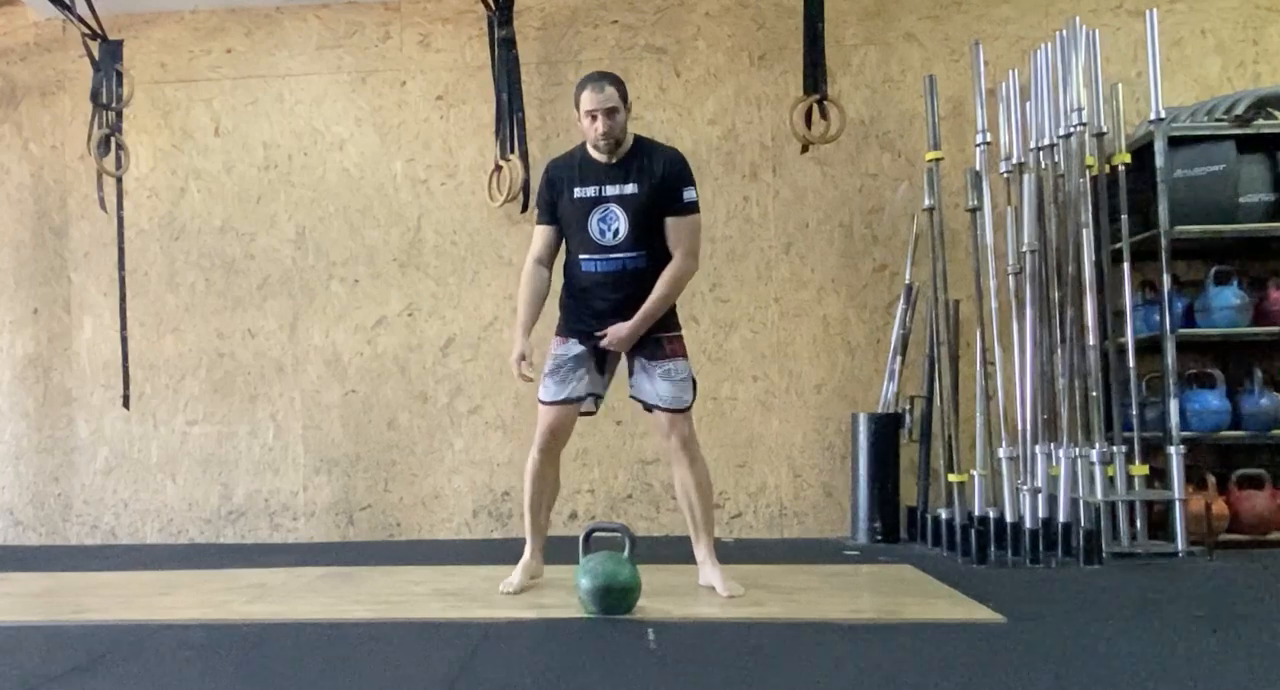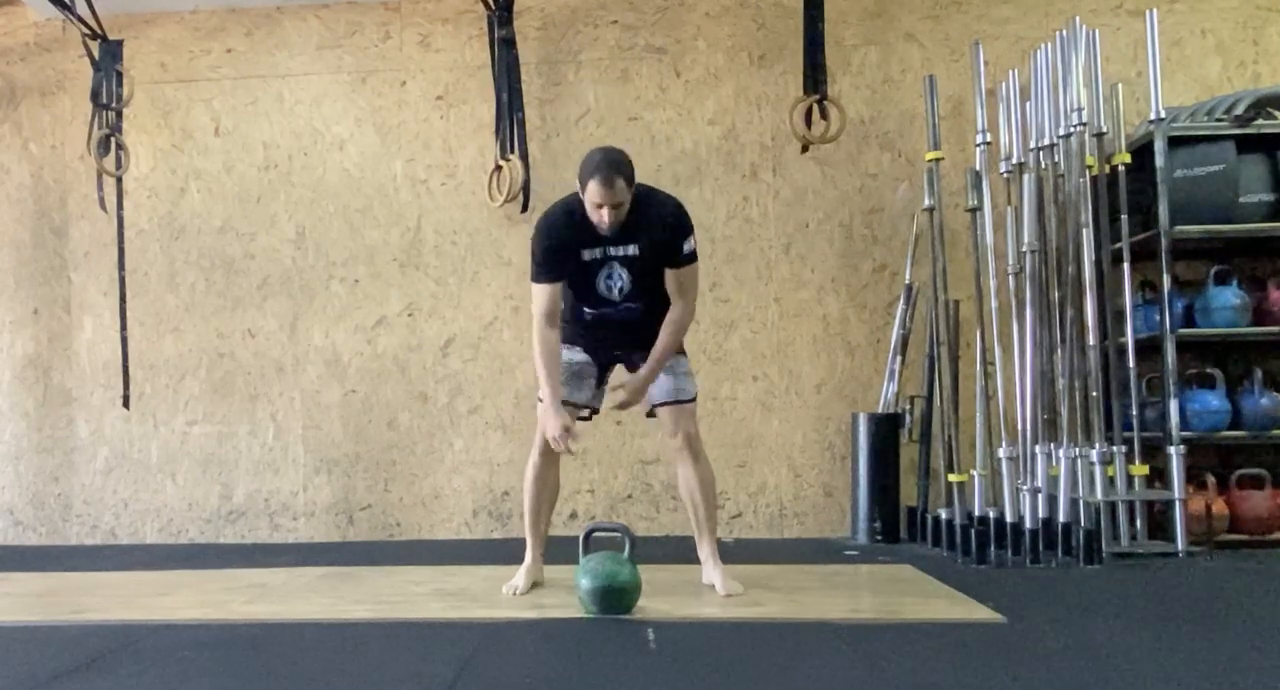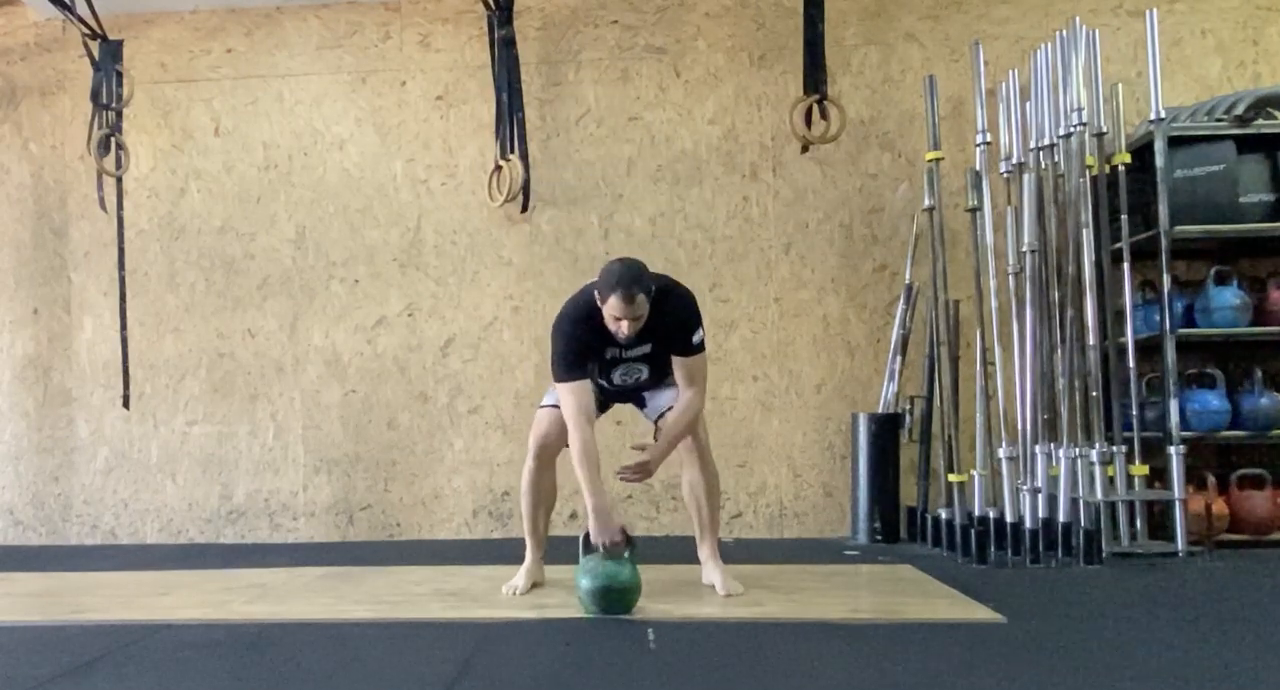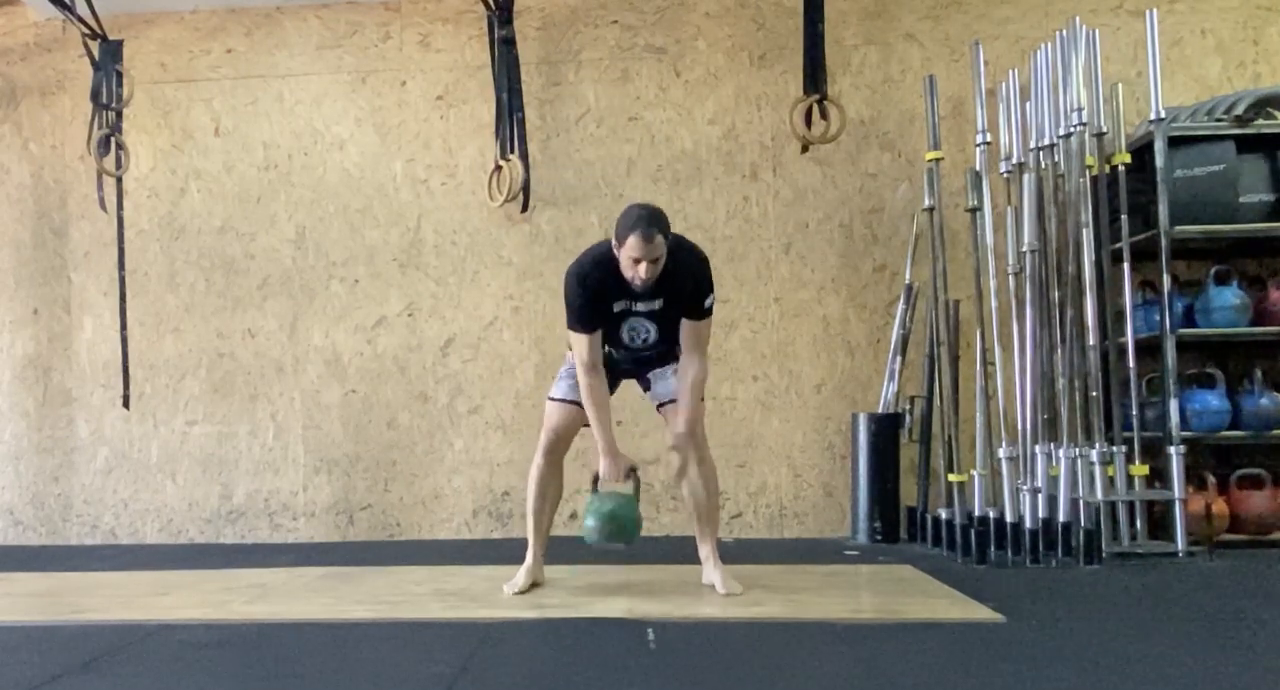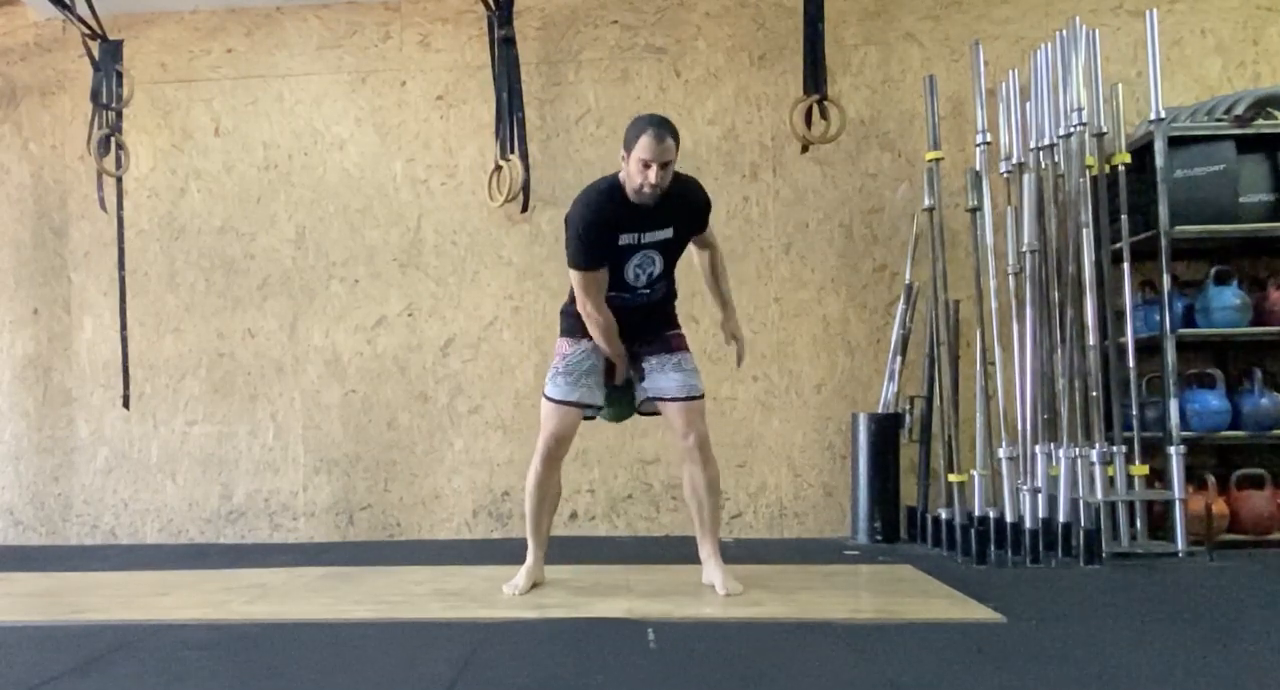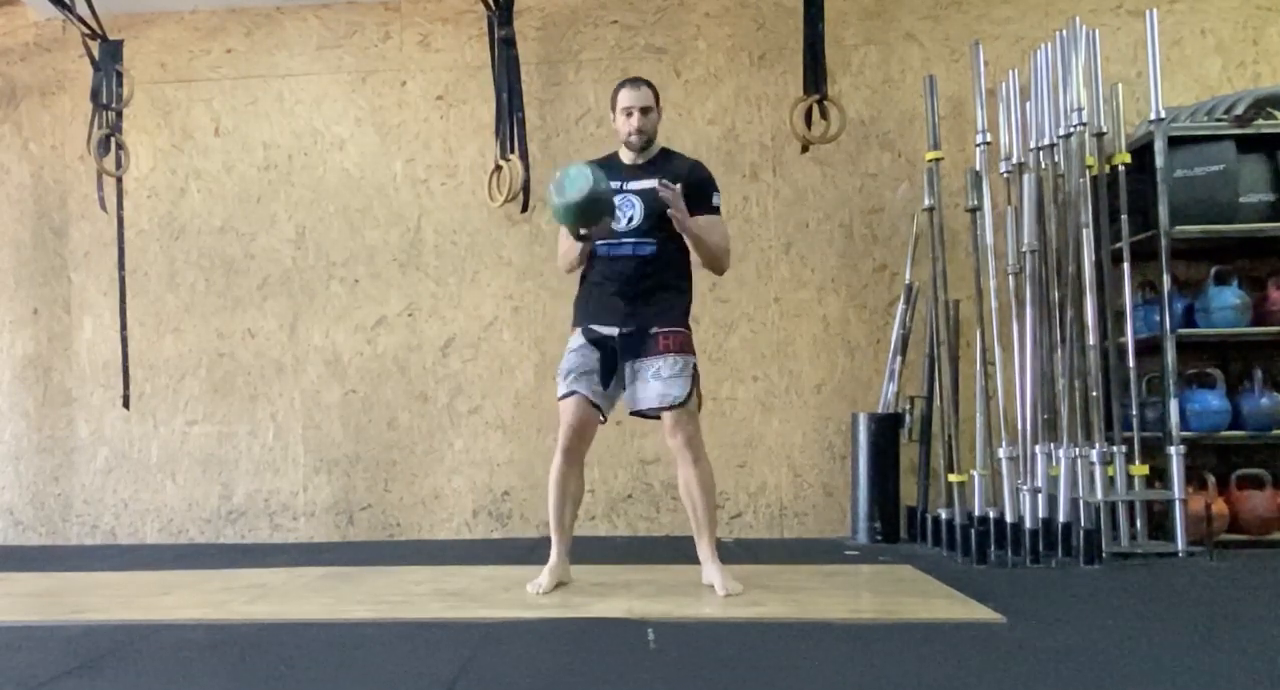
dt=0.5s
person 1, frame 1
left shoulder: (667, 166)
right shoulder: (559, 174)
left elbow: (685, 257)
right elbow: (539, 261)
left wrist: (636, 325)
right wrist: (521, 333)
left hip: (651, 327)
right hip: (578, 329)
left knee: (680, 438)
right knee: (548, 436)
left ankle: (708, 561)
right ankle: (532, 557)
person 1, frame 2
left shoulder: (667, 215)
right shoulder: (554, 226)
left elbow: (683, 303)
right elbow: (545, 320)
left wrist: (645, 374)
right wrist: (553, 407)
left hip: (653, 338)
right hip: (582, 338)
left knee: (685, 437)
right knee: (546, 438)
left ankle: (711, 561)
right ankle: (532, 561)
person 1, frame 3
left shoulder: (677, 304)
right shoulder: (573, 321)
left elbow: (693, 391)
right elbow: (578, 424)
left wrist: (659, 452)
right wrist: (597, 508)
left hip: (658, 375)
right hip: (592, 378)
left knee: (696, 440)
right knee: (541, 445)
left ankle: (711, 562)
right ankle: (532, 562)
person 1, frame 4
left shoulder: (691, 264)
right shoulder: (586, 273)
left elbow: (693, 354)
right elbow: (589, 368)
left wrist: (684, 426)
right wrist: (607, 452)
left hip: (663, 355)
right hip: (601, 356)
left knee: (694, 441)
right knee: (551, 442)
left ankle: (711, 562)
right ankle: (533, 562)
person 1, frame 5
left shoulder: (690, 196)
right shoulder: (592, 208)
left elbow: (708, 247)
right elbow: (590, 304)
left wrist: (728, 312)
right wrist: (619, 362)
left hip: (658, 330)
right hip: (590, 332)
left knee: (695, 439)
right knee: (551, 445)
left ankle: (712, 563)
right ankle: (533, 563)
person 1, frame 6
left shoulder: (690, 174)
right shoulder: (593, 174)
left elbow: (719, 261)
right elbow: (568, 260)
left wrist: (687, 220)
right wrist: (581, 240)
left hip: (660, 326)
right hip: (595, 325)
left knee: (685, 439)
right knee: (570, 438)
left ankle: (711, 563)
right ankle: (557, 560)
